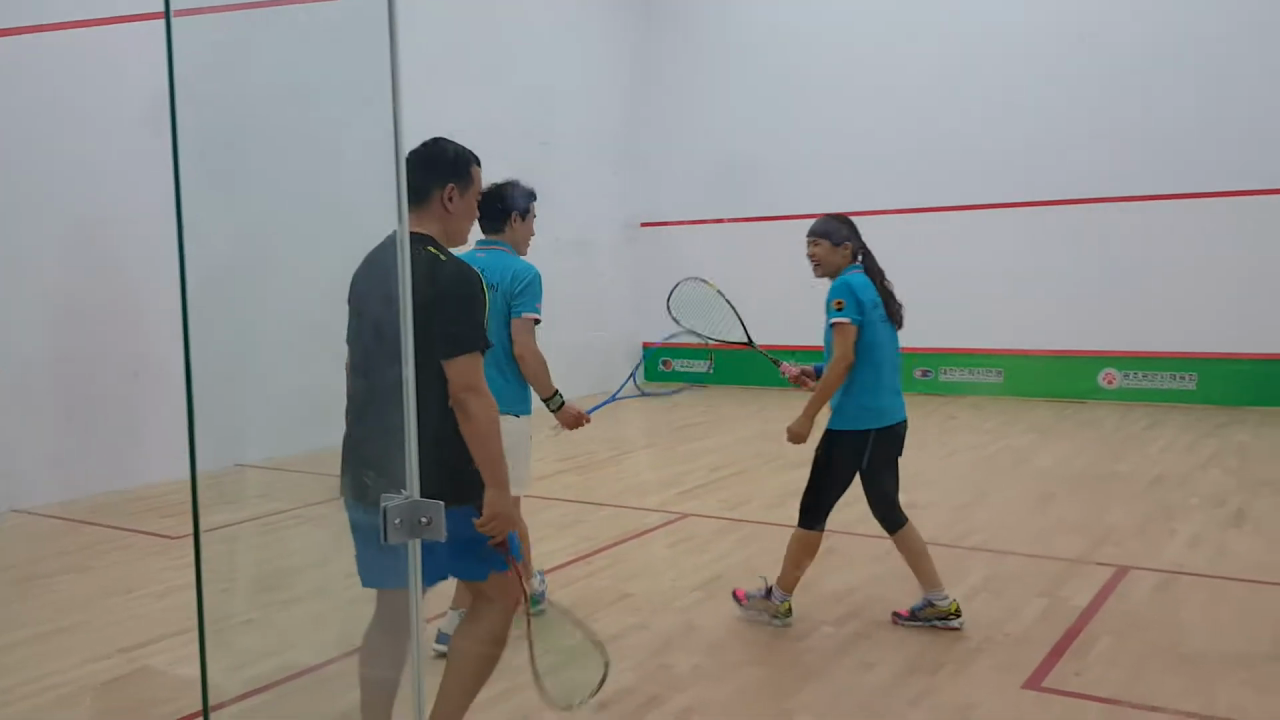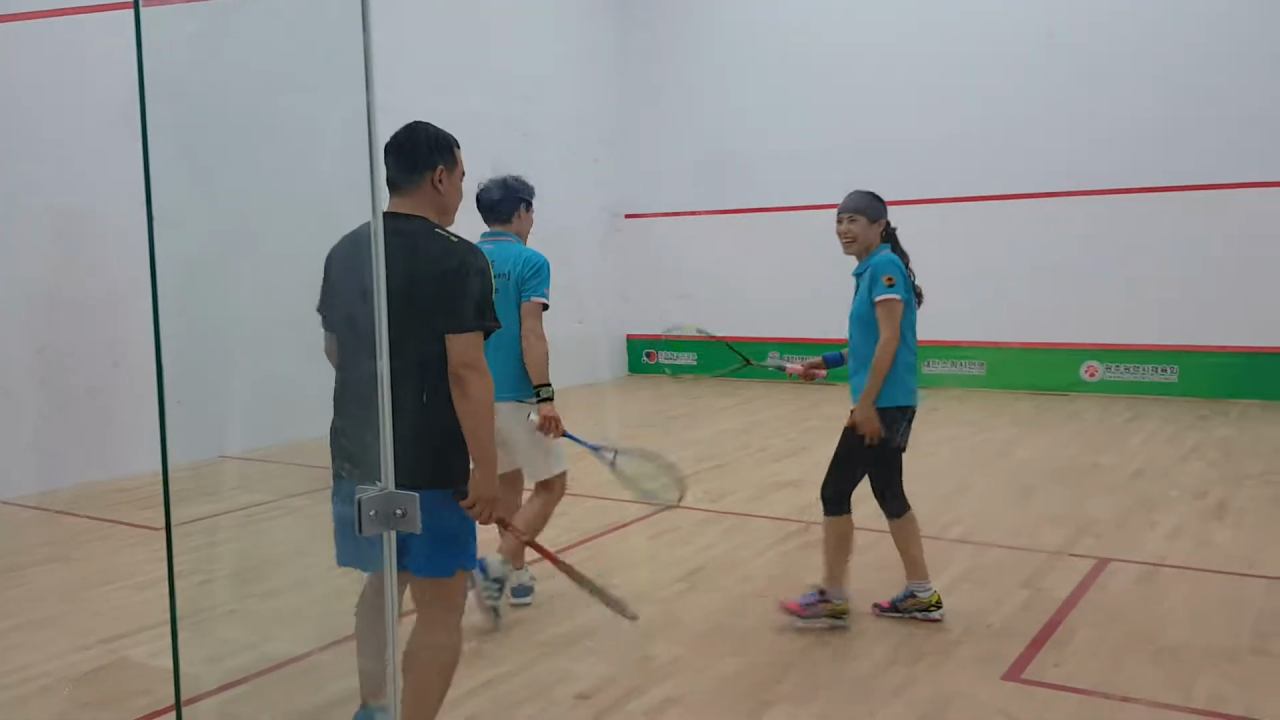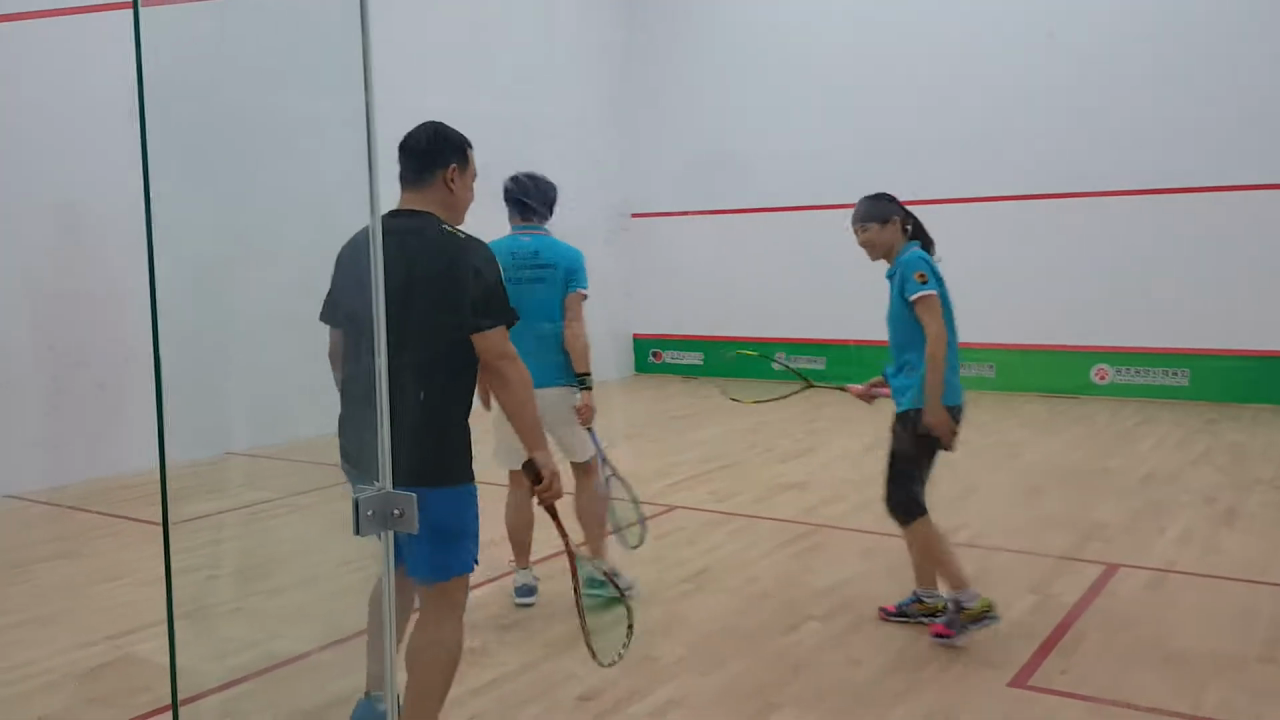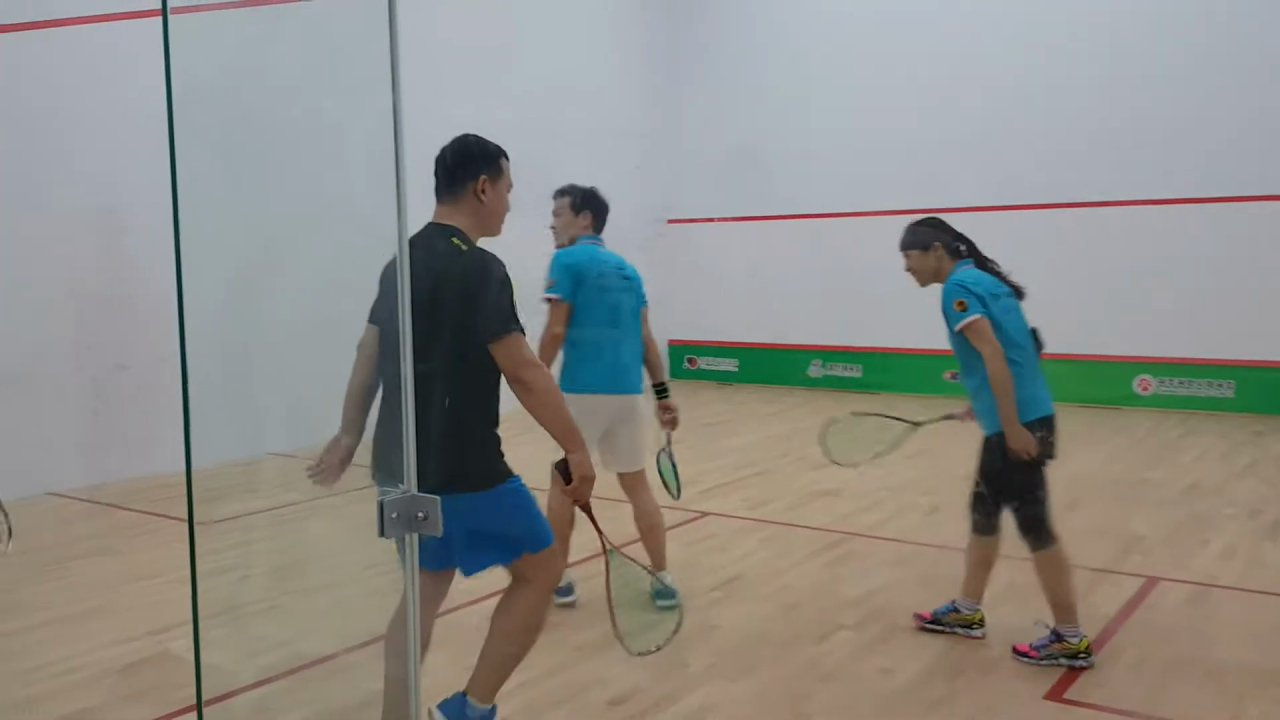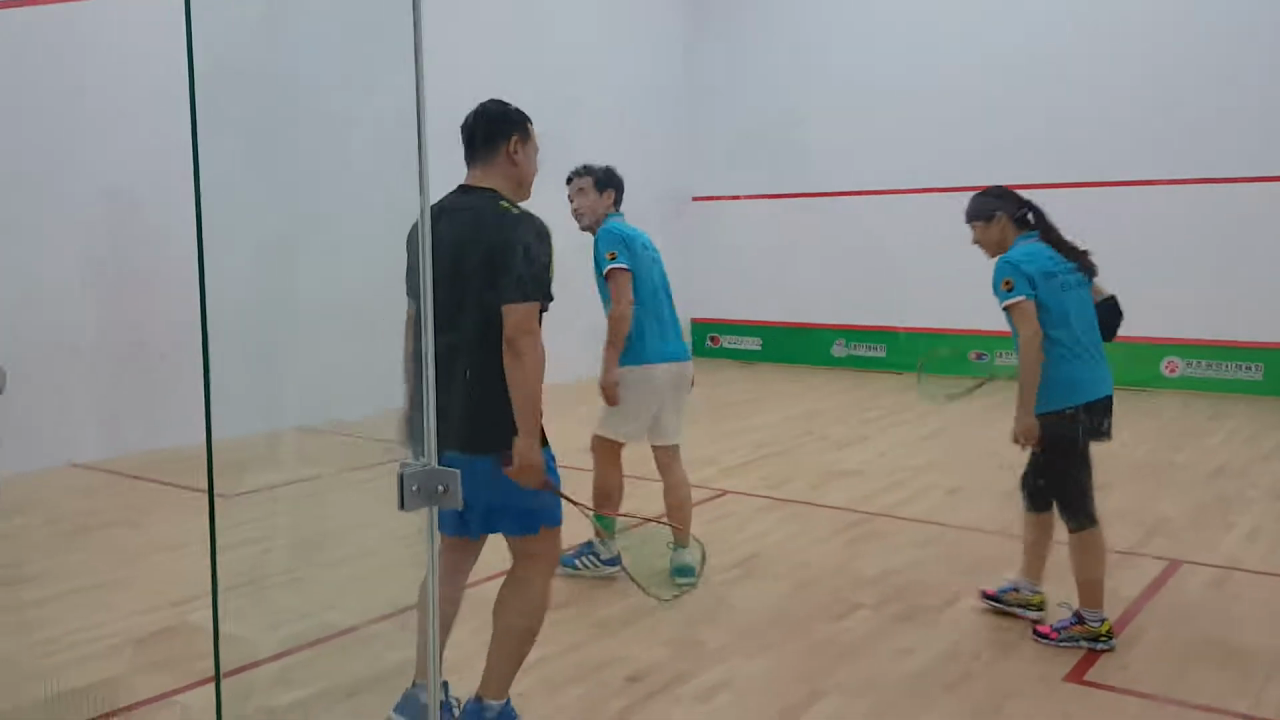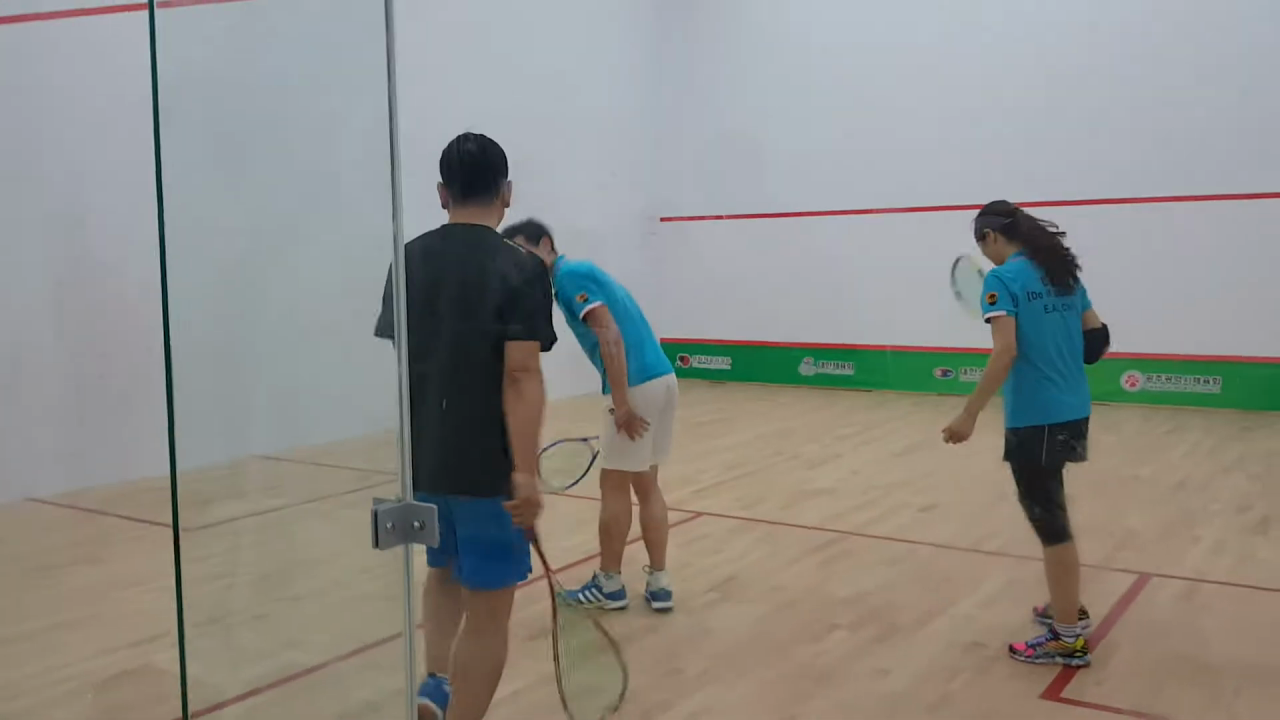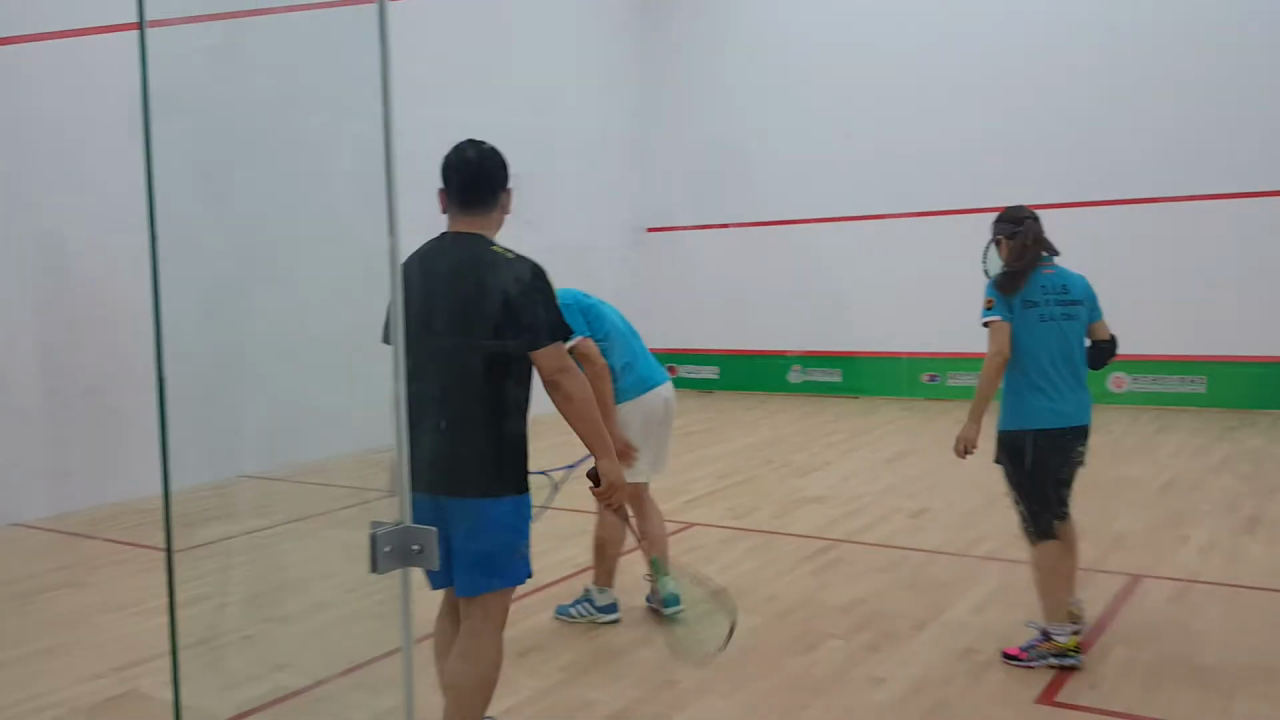
dt=0.2s
person 1, frame 1
left shoulder: (370, 269)
right shoulder: (452, 278)
right elbow: (467, 393)
right wrist: (497, 489)
left hip: (366, 473)
right hip: (436, 480)
left knee: (393, 609)
right knee: (499, 596)
person 1, frame 2
left shoulder: (345, 252)
right shoulder: (460, 260)
right elbow: (467, 372)
right wrist: (486, 470)
left hip: (355, 458)
right hip: (430, 465)
left knee: (384, 582)
right knee: (440, 605)
person 1, frame 3
left shoulder: (356, 250)
right shoulder: (463, 254)
left elbow: (338, 350)
right elbow: (500, 364)
right wrist: (540, 450)
left hip: (365, 451)
right hip: (431, 459)
left knee: (403, 572)
right knee: (444, 601)
person 1, frame 4
left shoulder: (403, 261)
right shoulder: (477, 268)
left elbow: (370, 356)
right elbow: (522, 371)
left wrist: (348, 436)
right wrist: (575, 447)
left hip: (401, 464)
right hip: (462, 468)
left knee: (427, 590)
right knee: (541, 569)
person 1, frame 5
left shoulder: (431, 222)
right shoulder: (522, 229)
right elbow: (520, 339)
left wrist: (416, 403)
right wrist: (526, 435)
left hip: (439, 422)
right hip: (497, 430)
left knee: (456, 553)
right knee: (536, 559)
person 1, frame 6
left shoulder: (408, 261)
right shoulder: (520, 267)
right elbow: (521, 373)
right wrist: (526, 468)
left hip: (424, 460)
right hip: (485, 466)
left knee: (448, 571)
right knee: (489, 608)
person 1, frame 7
left shoulder: (410, 270)
right shoulder: (515, 277)
right elbow: (562, 376)
right wrist: (606, 458)
left hip: (426, 472)
right hip: (487, 479)
left knee: (458, 601)
right knee: (490, 612)
person 2, frame 1
left shoulder: (843, 289)
right shoulder: (867, 287)
left elbow: (844, 362)
left wrist: (806, 417)
right wrist: (815, 373)
left hip: (856, 423)
right hip: (886, 418)
left knee: (814, 508)
right knee: (888, 510)
left ankle: (776, 598)
right ankle: (940, 603)
person 2, frame 2
left shoulder: (885, 267)
right shoulder: (871, 270)
left elbow: (889, 340)
left wrist: (865, 404)
right wrist: (828, 362)
left hip: (882, 403)
right hip: (888, 402)
left knee: (834, 492)
right knee: (890, 496)
left ankle: (832, 596)
right ankle: (922, 595)
person 2, frame 3
left shoulder: (912, 265)
right shoulder: (910, 265)
left elbow: (935, 335)
left wrist: (932, 403)
right wrist: (886, 380)
left hip: (923, 404)
right hip: (917, 401)
left knee: (902, 503)
right knee: (905, 497)
left ankle: (967, 598)
right ankle: (928, 597)
person 2, frame 4
left shoulder: (958, 290)
right shoulder: (985, 280)
left elbow: (993, 356)
right elbow: (1027, 343)
left wrist: (1011, 425)
left hip: (1014, 421)
right hip: (1026, 414)
left knee: (1033, 524)
right knee: (984, 510)
left ankle: (1070, 638)
right ankle: (965, 611)
person 2, frame 5
left shoulder: (1012, 266)
right shoulder: (1063, 255)
left elbow: (1031, 340)
right elbow: (1106, 310)
left wrist: (1026, 412)
left hip: (1064, 400)
right hip: (1093, 391)
left knee: (1075, 505)
right knee: (1037, 487)
left ankle: (1093, 621)
right ankle: (1027, 591)
person 2, frame 6
left shoulder: (1002, 280)
right shoulder: (1067, 276)
left elbow: (1004, 352)
right elbow: (1098, 339)
left wrist: (969, 414)
left hip: (1034, 418)
right hip: (1073, 413)
left knee: (1050, 521)
right knee: (1048, 507)
left ankle: (1069, 637)
right ankle: (1068, 605)
person 2, frame 7
left shoulder: (1005, 288)
right shoulder: (1079, 285)
left elbow: (997, 356)
right elbow: (1104, 349)
left wrist: (972, 422)
left hip: (1025, 423)
right hip: (1073, 419)
left knee: (1036, 525)
right knee: (1057, 510)
left ankle: (1061, 637)
right ankle: (1069, 609)
person 3, frame 1
right shoulder: (521, 274)
right elbow: (524, 351)
right wrist: (557, 405)
right hip: (505, 409)
left knee: (505, 502)
left ankle: (530, 586)
right ankle: (455, 621)
person 3, frame 2
right shoulder: (531, 262)
right elbow: (531, 335)
right wrist: (548, 398)
right hip: (519, 398)
left knee: (508, 483)
right knee: (549, 487)
left ankle: (516, 575)
right ankle: (494, 566)
person 3, frame 3
left shoulder: (488, 255)
right shoulder: (568, 257)
right elbow: (573, 327)
left wrist: (483, 378)
right wrist: (586, 387)
right hip: (559, 386)
left knee: (520, 483)
right knee: (587, 472)
left ankle: (523, 578)
right ankle: (598, 568)
person 3, frame 4
left shoulder: (567, 261)
right shoulder: (628, 269)
left elbow: (555, 333)
right elbow: (647, 338)
right wrist: (663, 394)
left hip: (584, 392)
right hip: (629, 392)
left knee: (562, 484)
right knee: (636, 484)
left ankle: (562, 582)
right ankle: (662, 579)
person 3, frame 5
left shoulder: (610, 234)
right shoulder: (637, 238)
left elbow: (623, 305)
left wrist: (608, 366)
left hip: (643, 363)
right hip: (677, 359)
left knee: (605, 449)
right knee: (669, 458)
left ankle: (604, 550)
right ankle: (684, 556)
person 3, frame 6
left shoulder: (570, 276)
right shoulder: (583, 272)
left elbow: (611, 337)
left wrist: (621, 401)
left hip: (639, 385)
right hip: (660, 377)
left knee: (613, 486)
right knee: (646, 484)
left ankle: (609, 585)
right ankle: (658, 583)
person 3, frame 7
right shoulder: (571, 301)
left elbow: (598, 367)
left wrist: (612, 428)
right wrist: (613, 425)
left hip: (637, 400)
right hip: (657, 390)
right knee: (642, 496)
left ankle: (601, 597)
right ankle: (665, 590)
